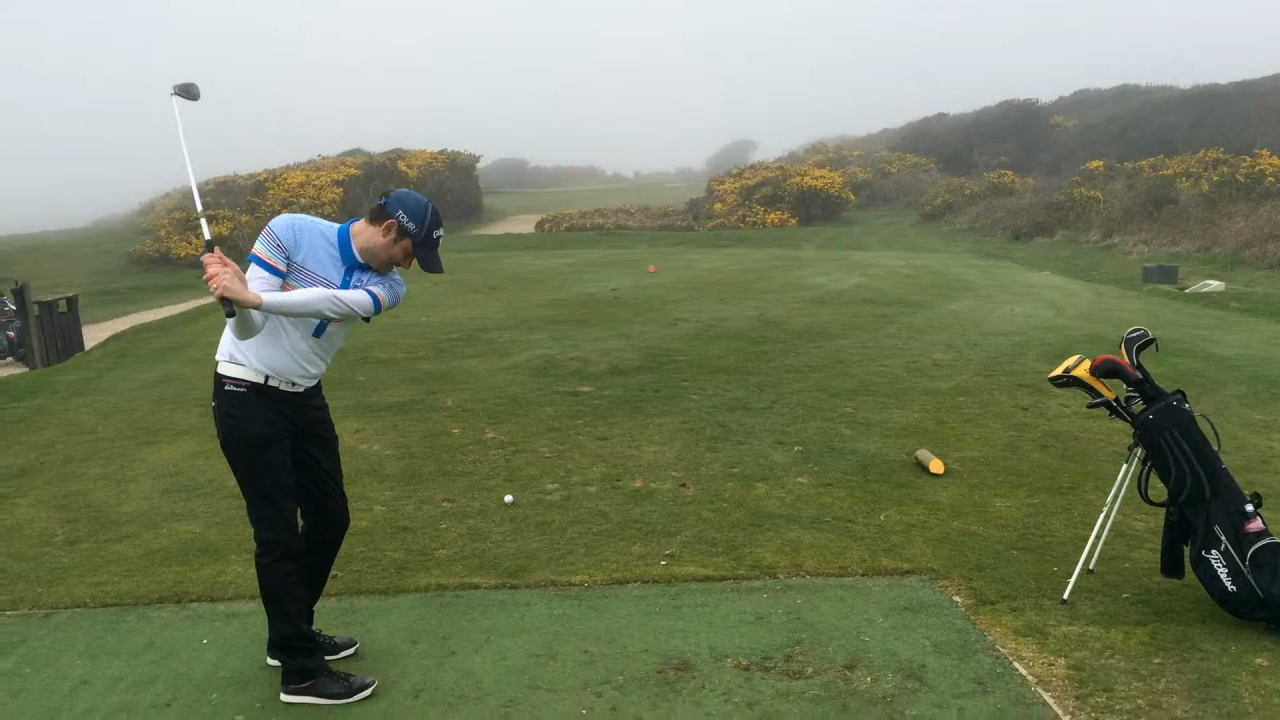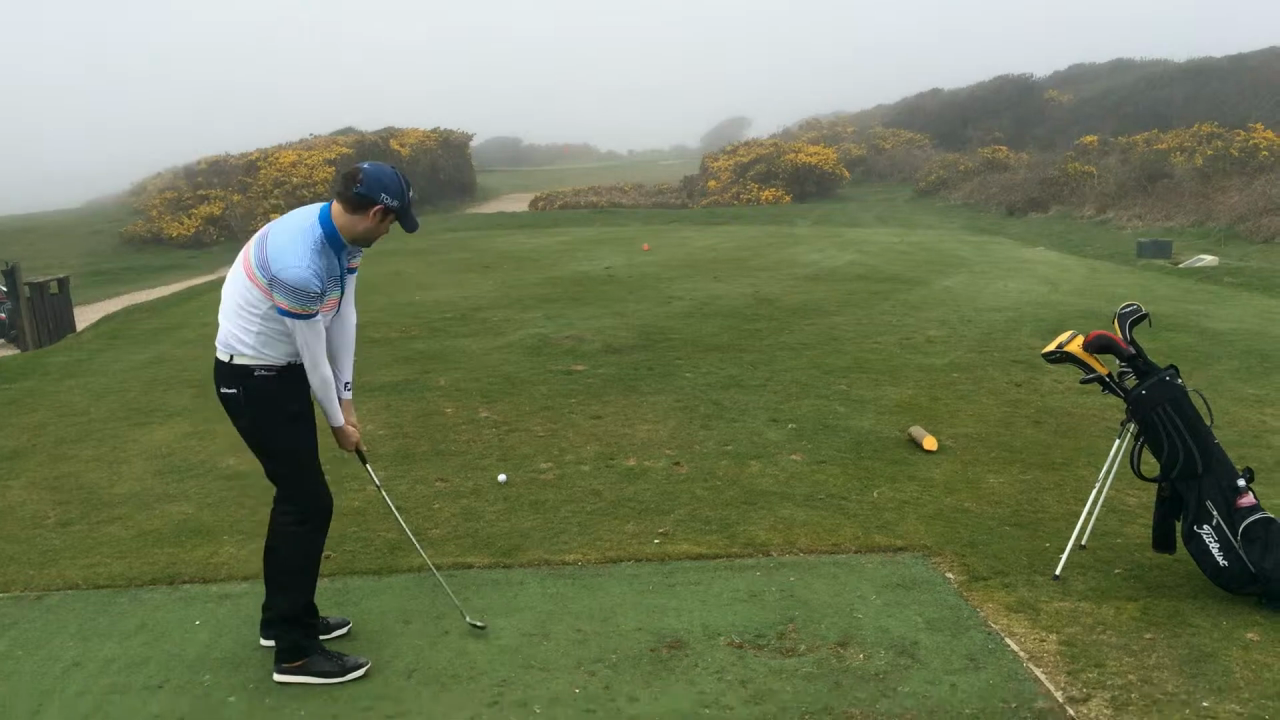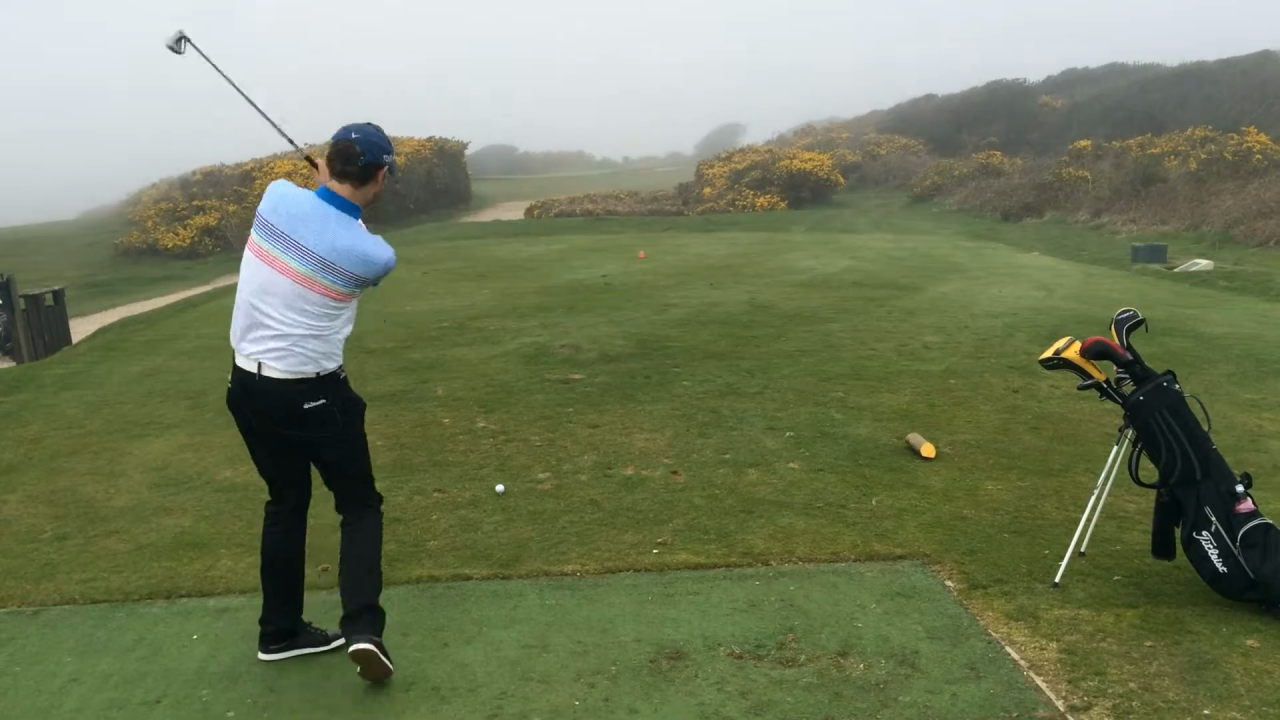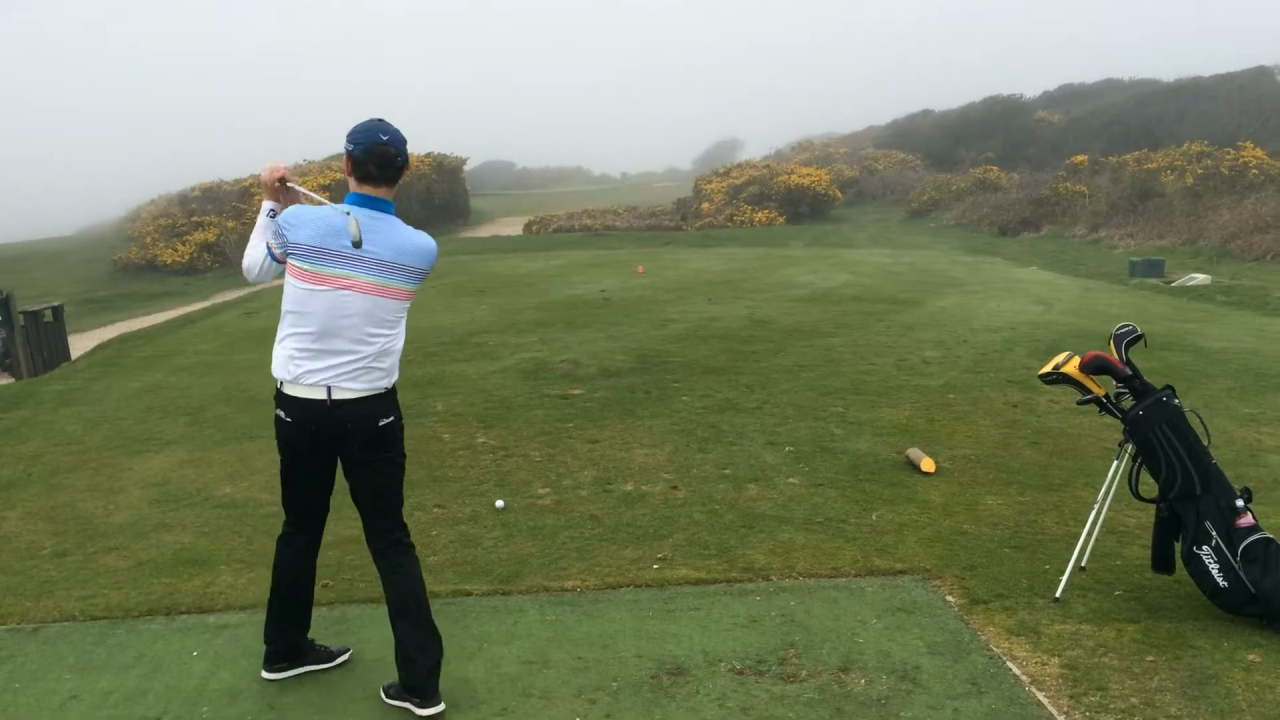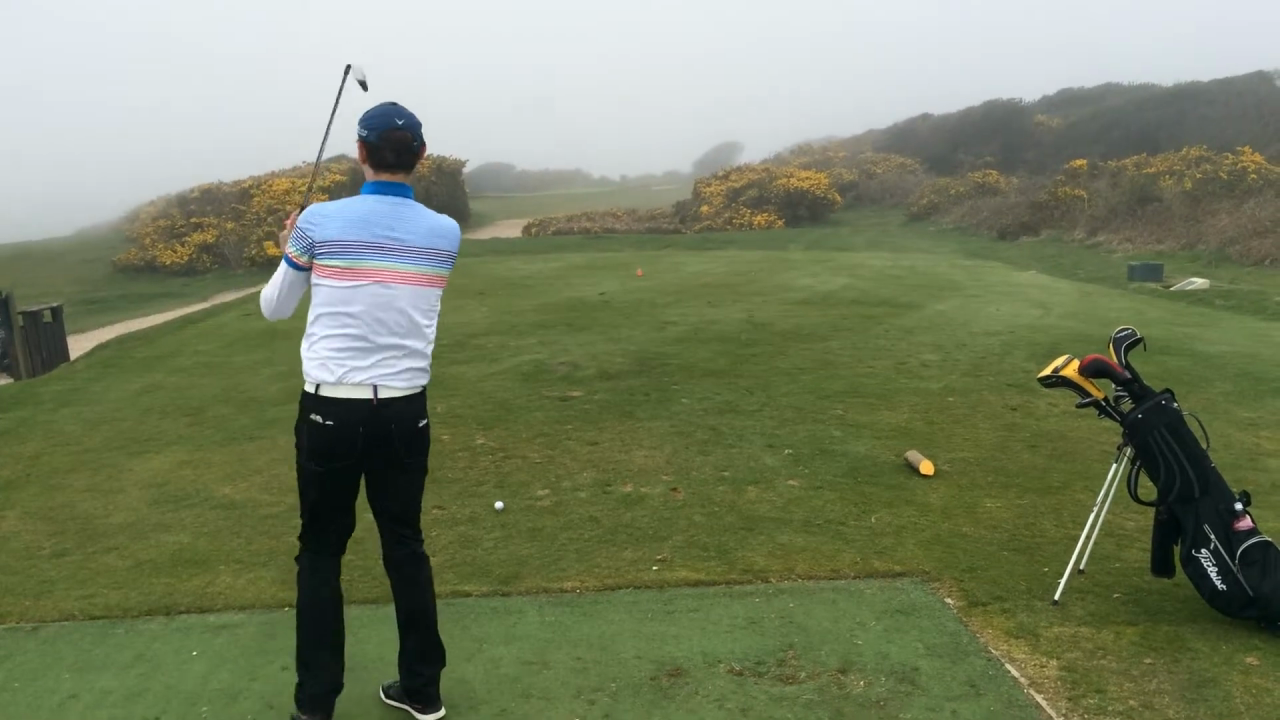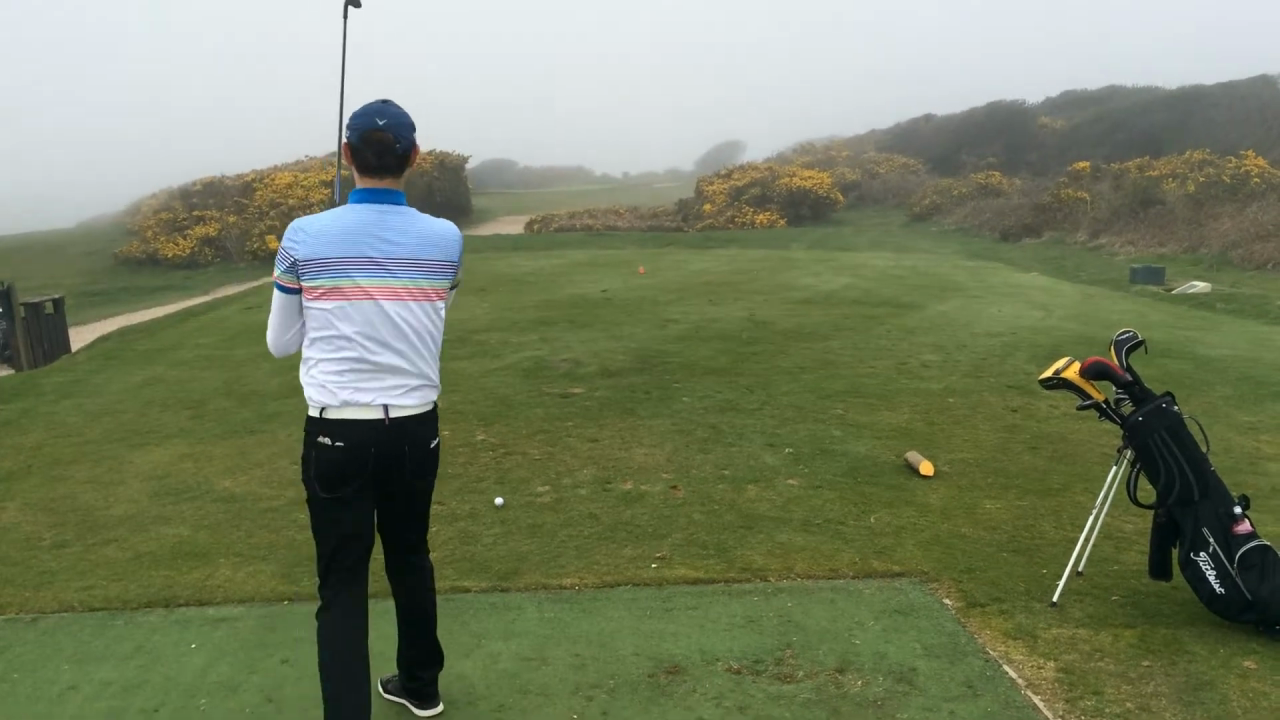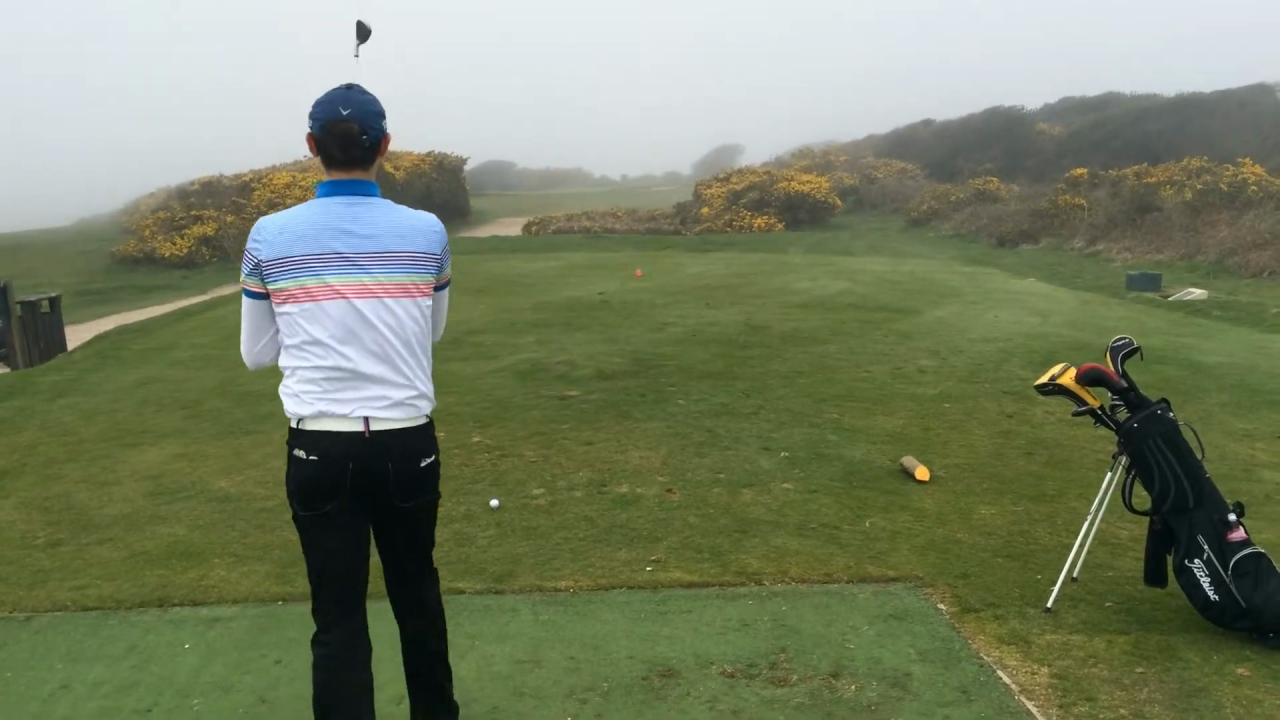
dt=0.3s
person 1, frame 1
left shoulder: (387, 286)
right shoulder: (290, 232)
left elbow: (334, 303)
right elbow: (247, 328)
left wrist: (253, 295)
right wrist: (243, 303)
left hip: (305, 398)
right hip: (247, 397)
left knee: (329, 519)
right knee: (279, 533)
left ankle: (292, 635)
right ankle: (300, 671)
person 1, frame 2
left shoulder: (323, 219)
right shoulder: (298, 270)
left elbow: (341, 314)
right elbow: (313, 352)
left wrist: (345, 397)
right wrist: (337, 418)
left hip: (269, 369)
right hip: (252, 381)
left knee: (297, 493)
right knee: (310, 504)
left ankle: (284, 616)
right ankle: (295, 650)
person 1, frame 3
left shoulder: (277, 197)
right shoulder: (373, 256)
left wrist: (326, 178)
left hip: (247, 385)
right hip: (313, 394)
left knee: (286, 500)
right knee: (360, 505)
left ankle: (280, 630)
right ankle: (363, 628)
person 1, frame 4
left shoulder: (295, 223)
right shoulder: (421, 249)
left elbow: (253, 271)
left wrist: (271, 204)
left hip: (299, 408)
right hip: (372, 413)
left knee: (300, 528)
right knee: (390, 538)
left ankle: (284, 650)
person 1, frame 5
left shoulder: (318, 222)
right shoulder: (446, 233)
left elbow: (274, 308)
left wrist: (290, 254)
left hip: (329, 412)
right hip: (403, 413)
left knee: (320, 550)
right knee: (405, 547)
person 1, frame 6
left shoulder: (303, 237)
right shoulder: (446, 239)
left elbow: (281, 343)
left hip: (336, 436)
right hip: (414, 431)
left knee: (342, 591)
right knee: (409, 560)
person 1, frame 7
left shoulder: (270, 236)
right shoulder: (427, 232)
left elbow: (257, 353)
left hip: (319, 451)
right hip: (408, 444)
left knee: (338, 619)
right knee: (416, 583)
